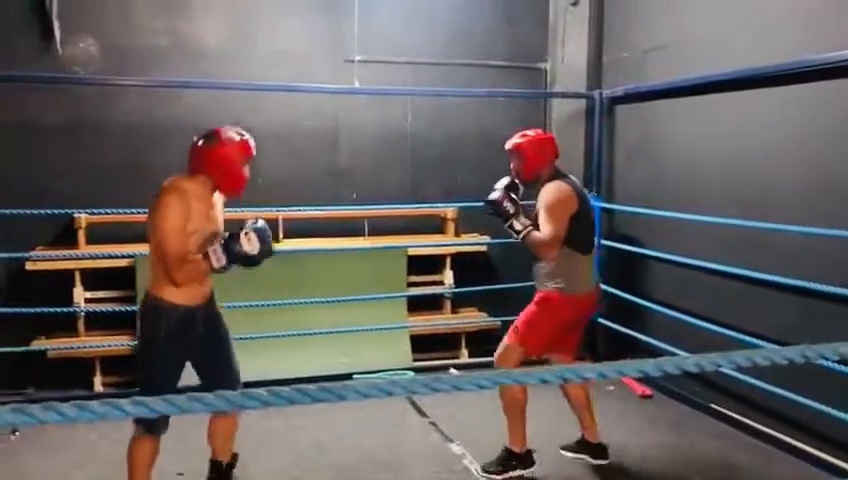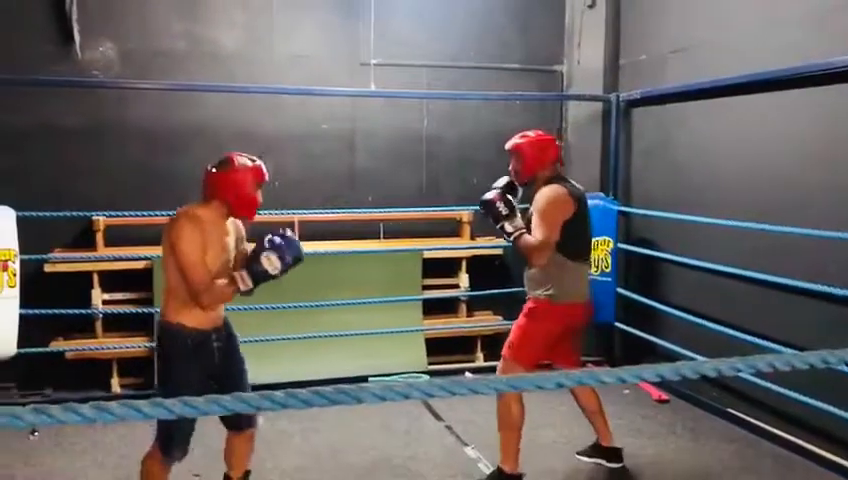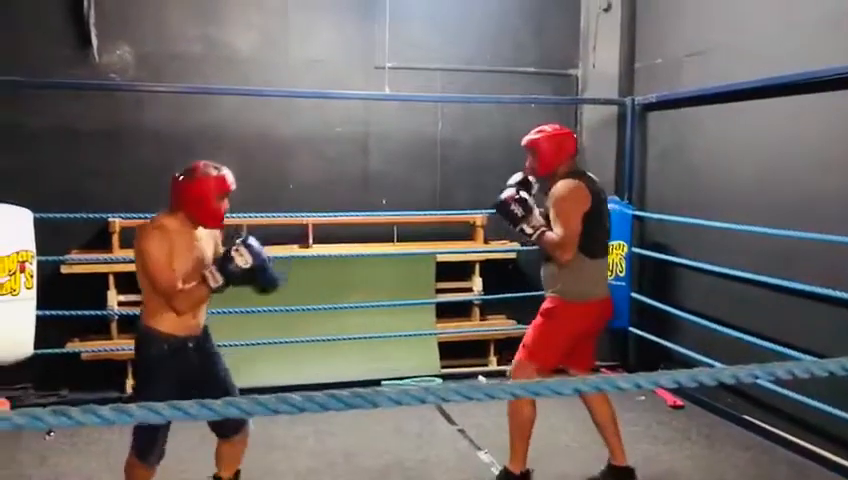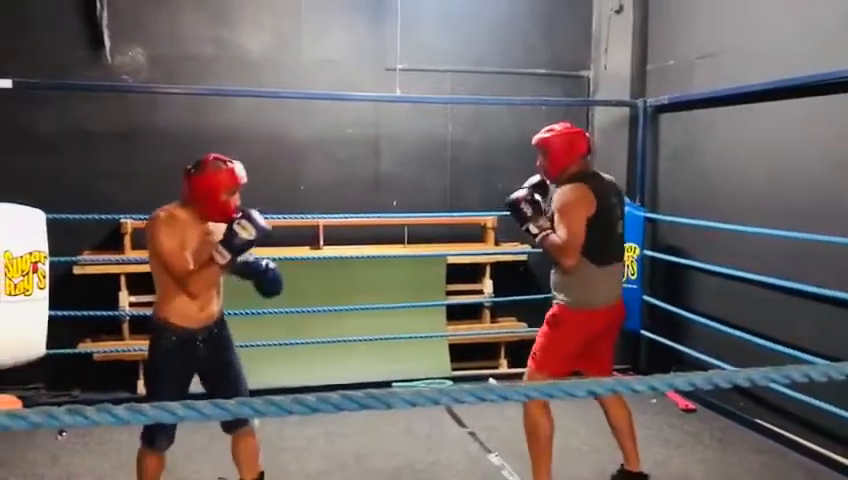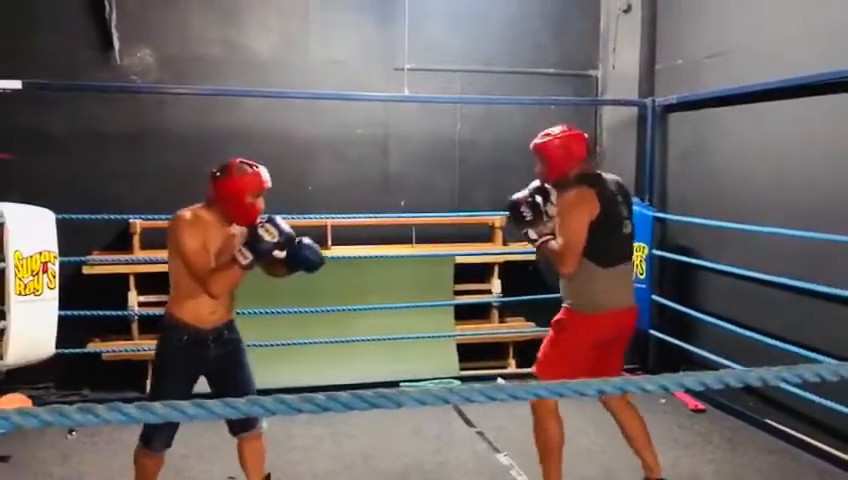
dt=0.3s
person 1, frame 1
left shoulder: (555, 192)
right shoulder: (562, 188)
left elbow: (548, 248)
right elbow: (545, 237)
left wrist: (513, 217)
right wrist: (515, 209)
left hip: (561, 296)
right hip: (577, 293)
left knee: (505, 360)
right knee: (561, 364)
right ankle: (592, 441)
person 1, frame 2
left shoulder: (551, 195)
right shoulder: (566, 190)
left elbow: (539, 253)
left wrist: (507, 221)
right wrist: (511, 214)
left hip: (551, 304)
right hip: (573, 301)
left knee: (508, 378)
right knee: (570, 371)
right ankle: (607, 446)
person 1, frame 3
left shoulder: (568, 189)
right shoulder: (585, 185)
left elbow: (564, 251)
left wrist: (527, 221)
right wrist: (530, 210)
left hip: (570, 305)
right hip: (593, 302)
left knee: (519, 378)
person 1, frame 4
left shoulder: (571, 193)
right shoulder: (607, 186)
left elbow: (568, 256)
left wrist: (535, 222)
right wrist: (545, 209)
left hip: (577, 311)
right hip: (609, 306)
person 1, frame 5
left shoulder: (576, 196)
right shoulder: (614, 187)
left elbow: (566, 262)
left wrist: (534, 228)
right wrist: (550, 213)
left hip: (588, 315)
right hip: (622, 311)
left knee: (542, 400)
right knee: (613, 396)
person 2, frame 1
left shoulder: (215, 196)
right shoulder: (173, 198)
right elbow: (177, 272)
left wrist: (240, 247)
right wrist: (226, 253)
left hip: (205, 312)
right hip: (166, 317)
right knee: (153, 423)
person 2, frame 2
left shoulder: (233, 224)
right shoulder: (187, 225)
left elbow: (236, 271)
right elbow: (204, 296)
left wrist: (269, 257)
right wrist: (253, 274)
left hip: (220, 334)
right hip: (182, 341)
left knee: (245, 425)
right knee: (171, 444)
person 2, frame 3
left shoulder: (209, 230)
right shoulder: (153, 235)
right elbow: (177, 301)
left wrist: (249, 273)
right wrist: (223, 272)
left hip: (200, 344)
right hip: (160, 349)
left knee: (236, 427)
right knee: (148, 449)
person 2, frame 4
left shoulder: (221, 219)
right shoulder: (164, 224)
right elbow: (192, 285)
left wrist: (253, 267)
right wrist: (229, 247)
left hip: (215, 334)
right hip: (172, 340)
left knee: (243, 424)
right knee: (157, 438)
person 2, frame 5
left shoulder: (244, 224)
right shoulder: (187, 224)
left elbow: (272, 266)
right elbow: (213, 286)
left wrist: (296, 255)
right wrist: (251, 250)
left hip: (225, 336)
right hip: (183, 340)
left knee: (250, 426)
right knee: (156, 438)
